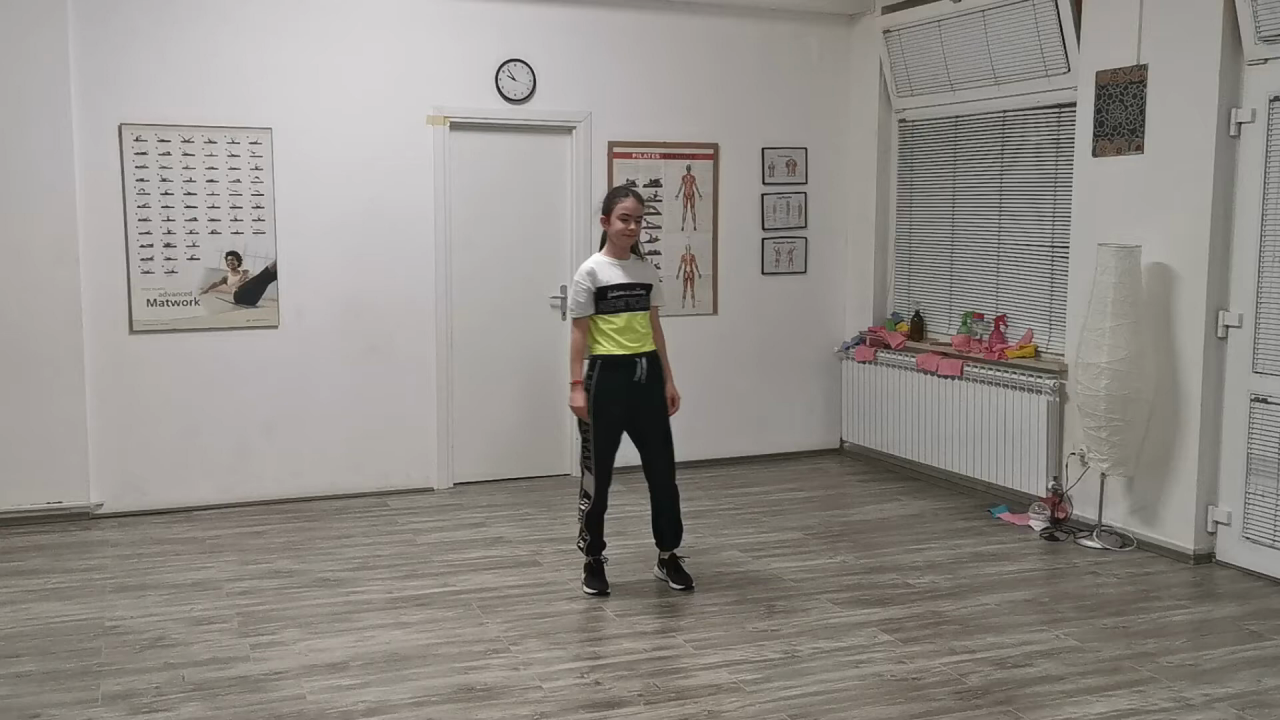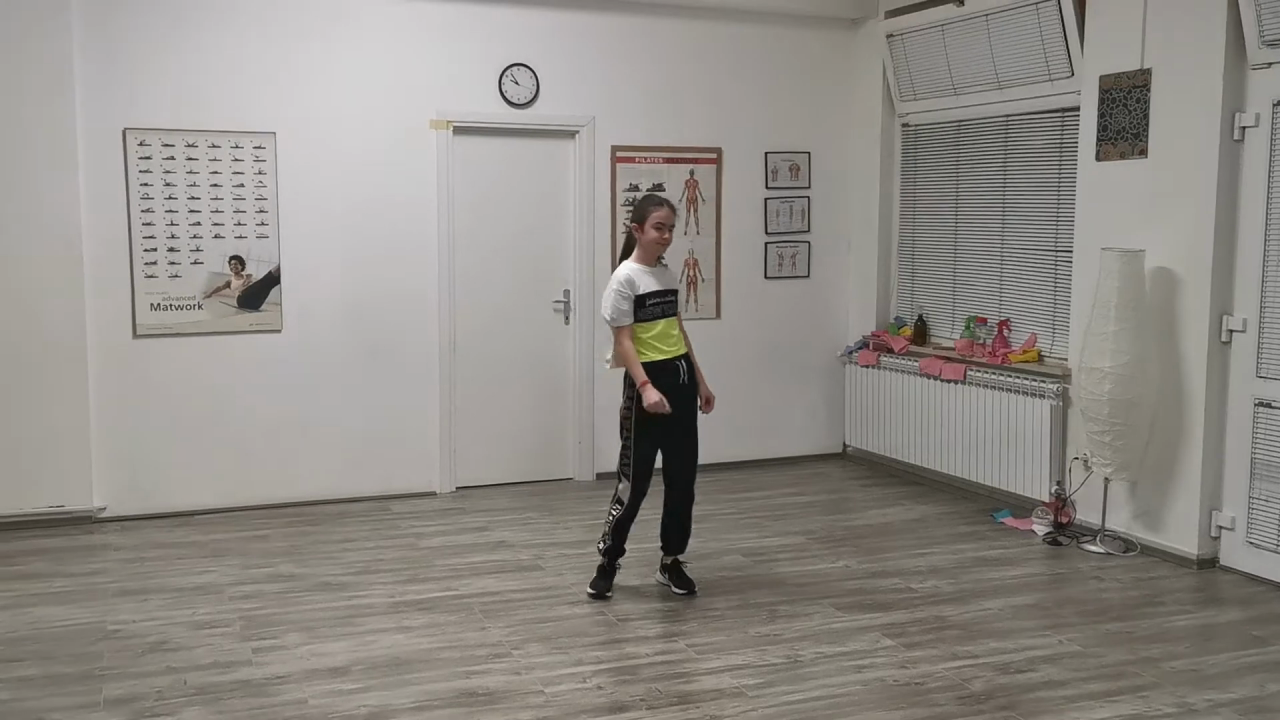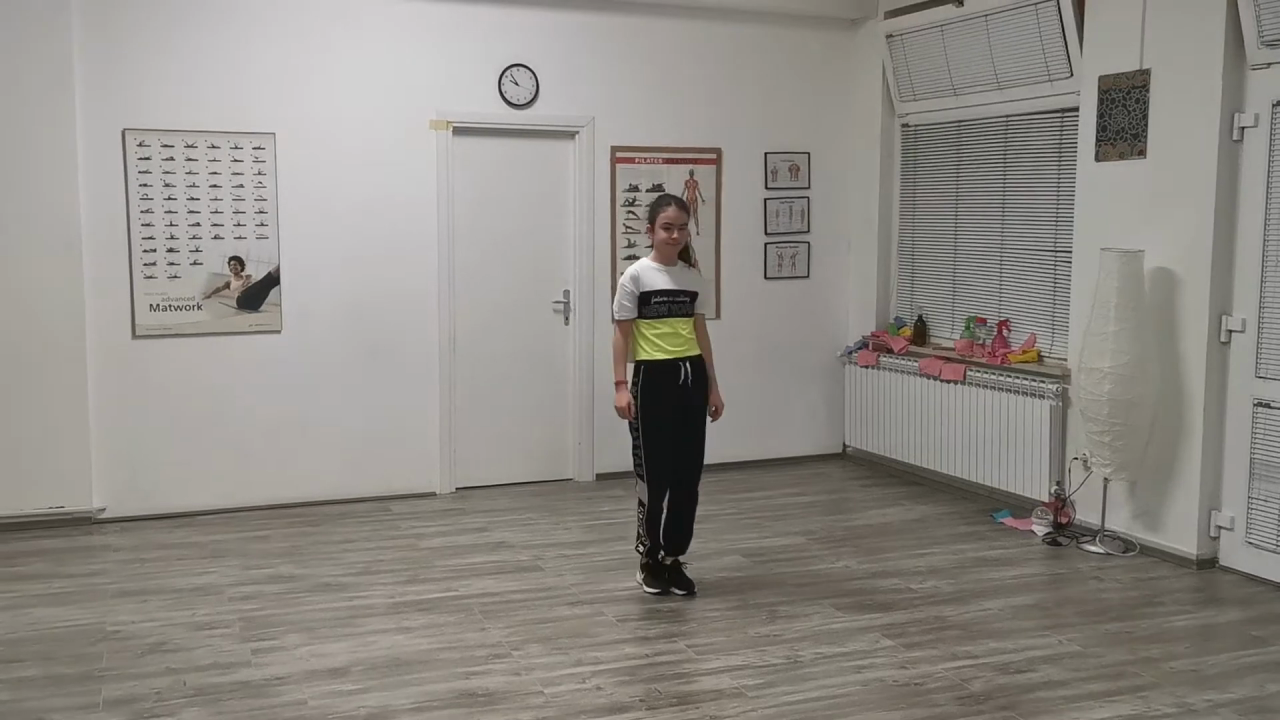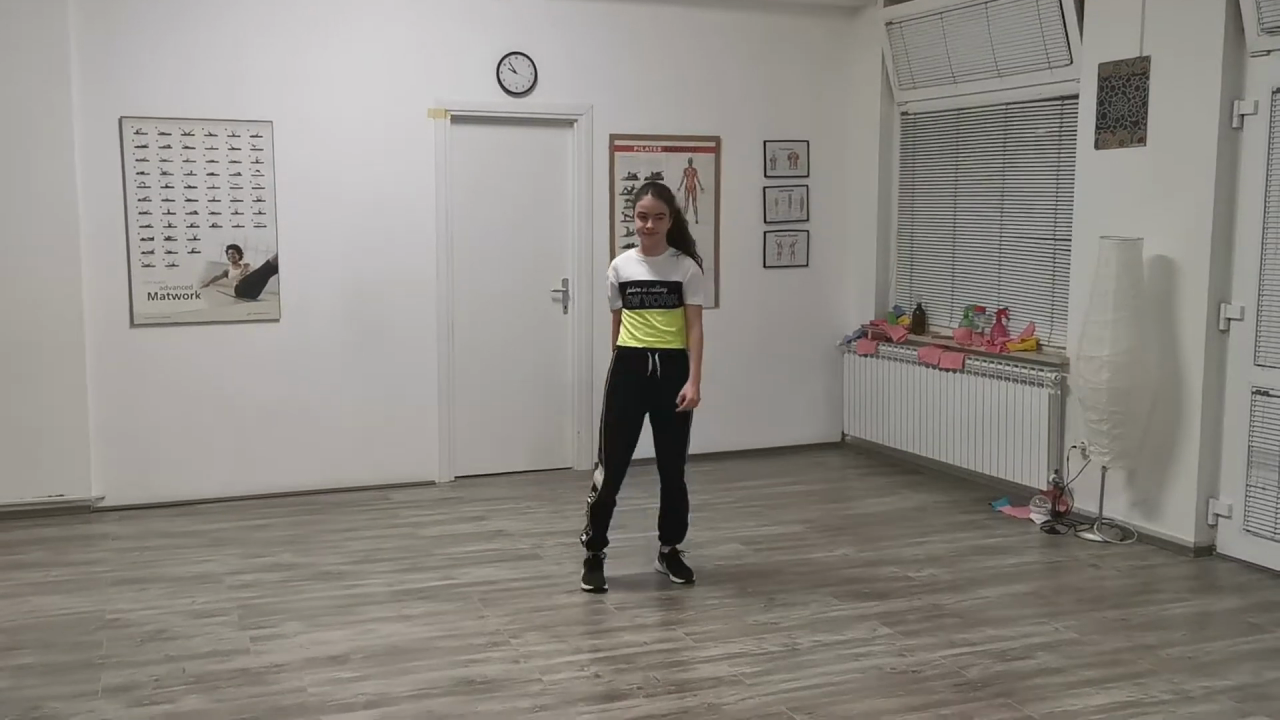
dt=0.5s
person 1, frame 1
left shoulder: (647, 271)
right shoulder: (591, 271)
left elbow: (654, 328)
right elbow: (580, 332)
left wrist: (668, 380)
right wrist: (577, 385)
left hip: (646, 374)
right hip: (607, 376)
left knee: (662, 468)
right knee: (598, 472)
left ankle: (668, 556)
right ankle: (593, 560)
person 1, frame 2
left shoulder: (668, 275)
right shoulder: (624, 279)
right elbow: (624, 341)
left wrist: (700, 381)
right wrist: (645, 387)
left hip: (681, 378)
right hip: (646, 381)
left knee: (683, 475)
right knee: (635, 477)
left ankle: (671, 560)
right ankle: (607, 561)
person 1, frame 3
left shoulder: (693, 277)
right shoulder: (636, 276)
left elbow: (700, 334)
right elbow: (622, 335)
left wrist: (713, 387)
right wrist: (621, 386)
left hip: (692, 378)
right hip: (652, 378)
left knee: (687, 475)
right knee: (654, 474)
left ankle: (673, 559)
right ankle: (649, 560)
person 1, frame 4
left shoulder: (686, 267)
right shoulder: (620, 266)
left elbow: (694, 326)
right elbow: (618, 323)
left wrist: (694, 380)
right wrist: (616, 368)
left hip: (671, 368)
right hip: (628, 367)
left knee: (672, 465)
right knee: (611, 463)
left ankle: (669, 550)
right ankle: (594, 553)
